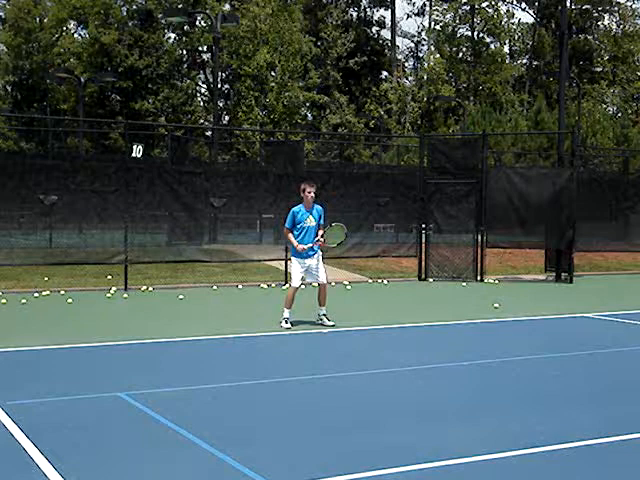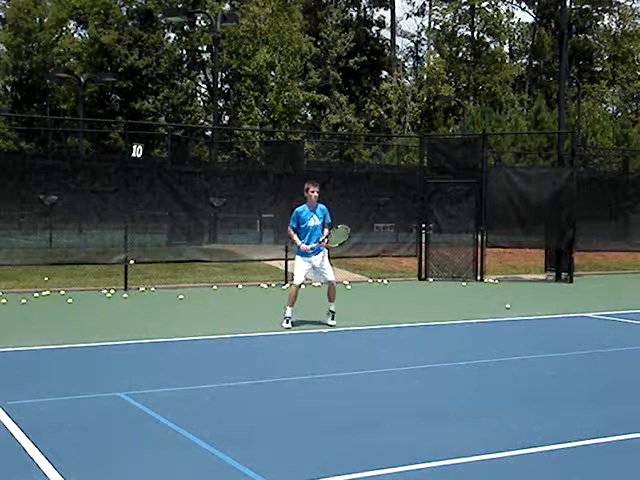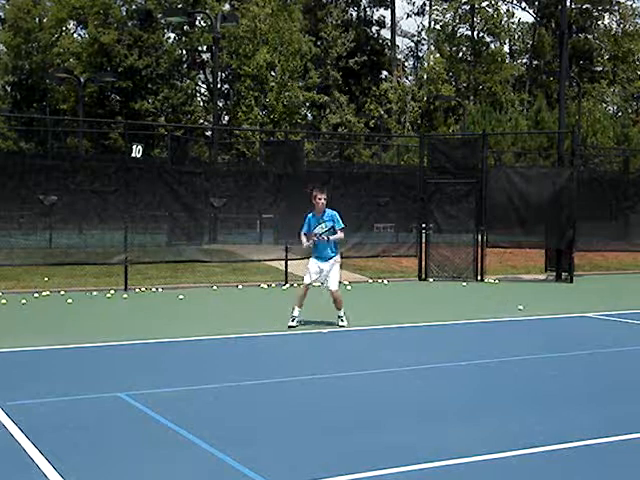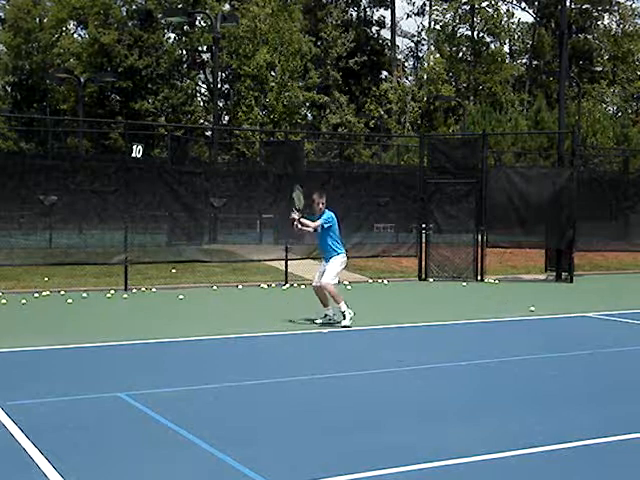
dt=0.3s
person 1, frame 1
left shoulder: (319, 210)
right shoulder: (295, 211)
right elbow: (287, 231)
left wrist: (319, 237)
right wrist: (296, 245)
left hip: (315, 254)
right hip: (298, 256)
left knee: (323, 283)
right knee: (294, 285)
left ankle: (321, 315)
right ankle: (285, 317)
person 1, frame 2
left shoulder: (323, 209)
right shoulder: (299, 211)
right elbow: (290, 230)
left wrist: (324, 237)
right wrist: (299, 244)
left hip: (320, 253)
right hip: (303, 255)
left knee: (331, 281)
right knee: (297, 283)
left ankle: (331, 312)
right ankle: (287, 315)
person 1, frame 3
left shoulder: (333, 215)
right shoulder: (310, 217)
left elbow: (341, 235)
right elbow: (304, 235)
left wrist: (327, 238)
right wrist: (305, 242)
left hip: (332, 259)
right hip: (316, 259)
left knee: (333, 290)
right knee: (306, 283)
left ankle: (341, 315)
right ankle: (295, 315)
person 1, frame 4
left shoulder: (328, 215)
right shoulder: (318, 216)
left elbow: (314, 225)
right elbow: (315, 229)
left wrist: (299, 219)
right wrist: (301, 227)
left hip: (337, 257)
right hip: (327, 258)
left knee: (326, 283)
right knee: (316, 285)
left ankle: (346, 312)
right ankle: (329, 315)
